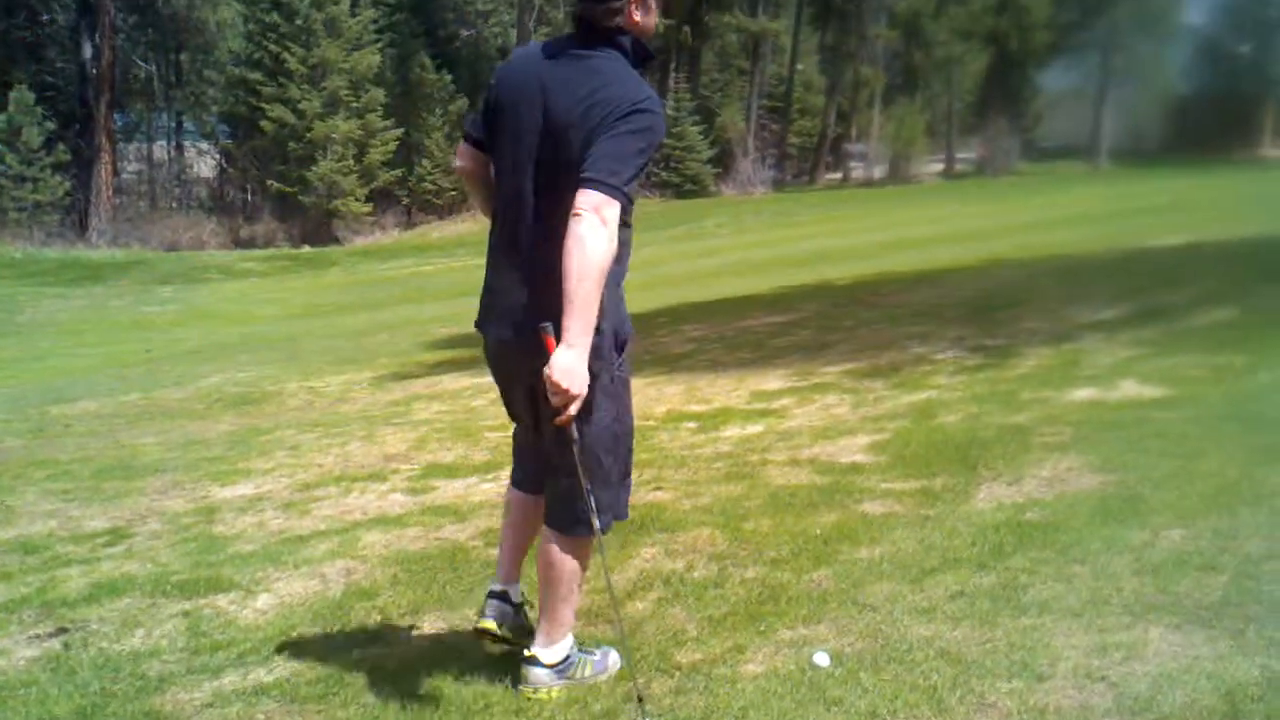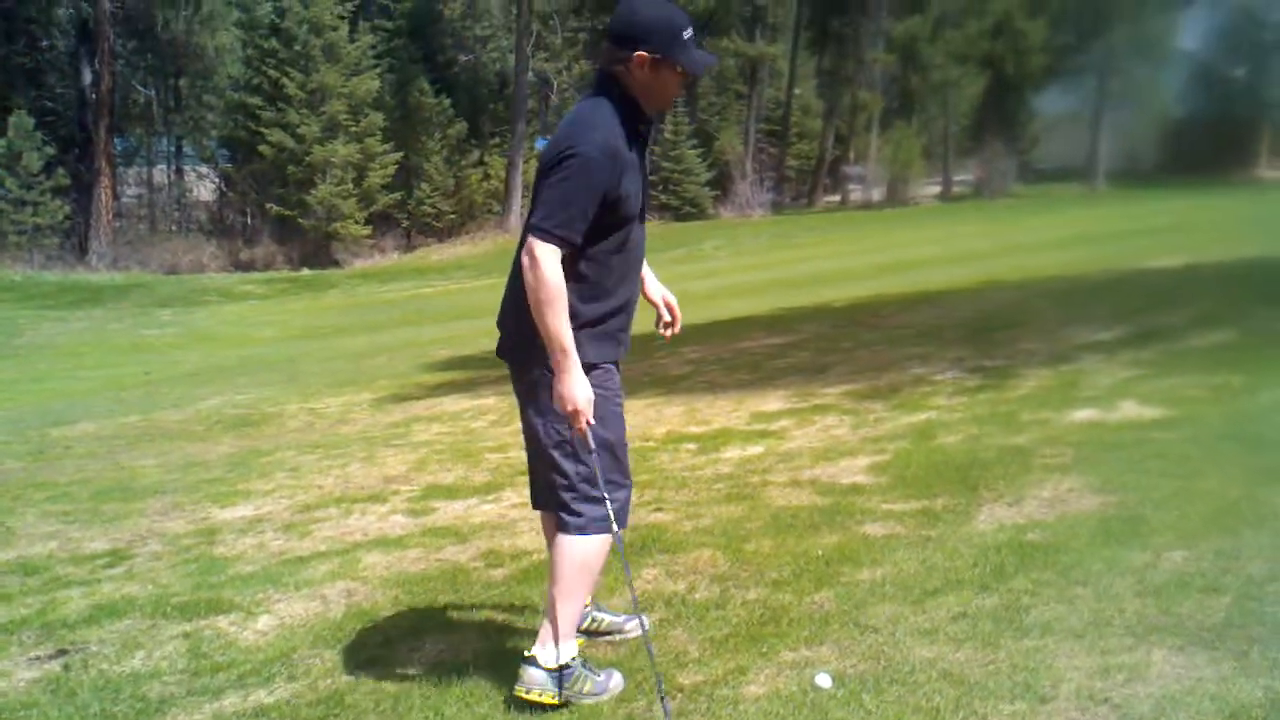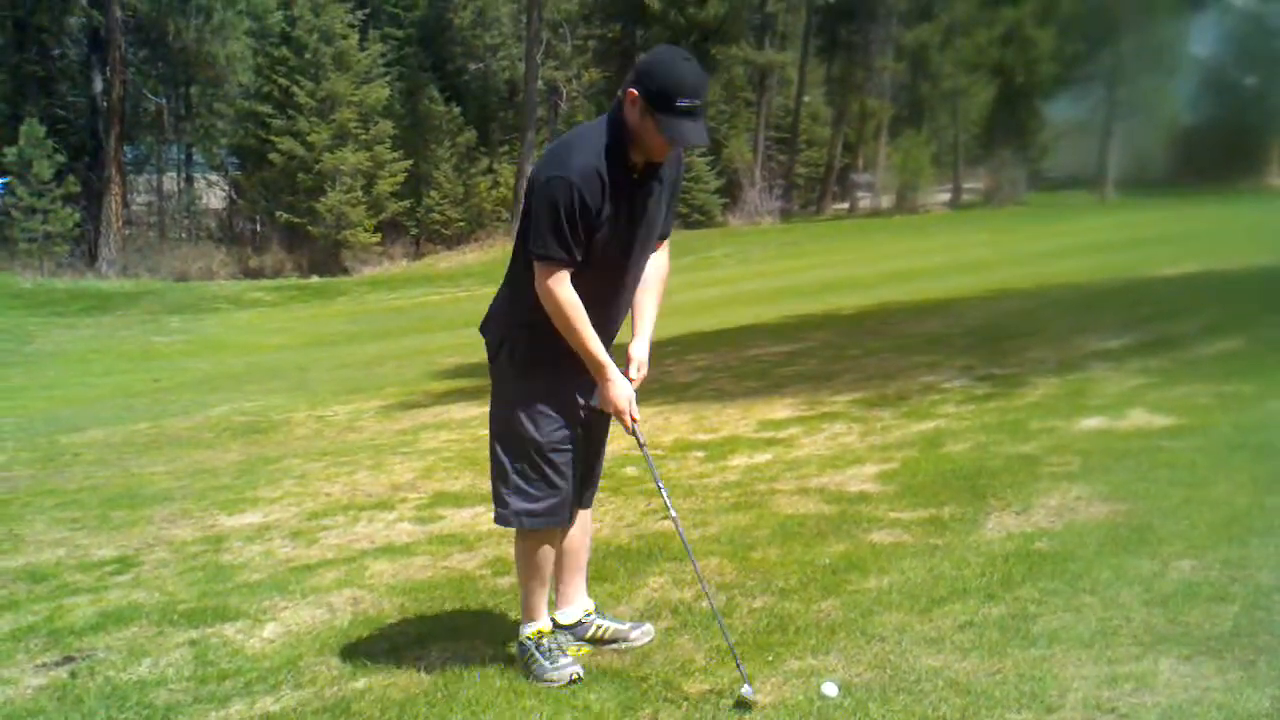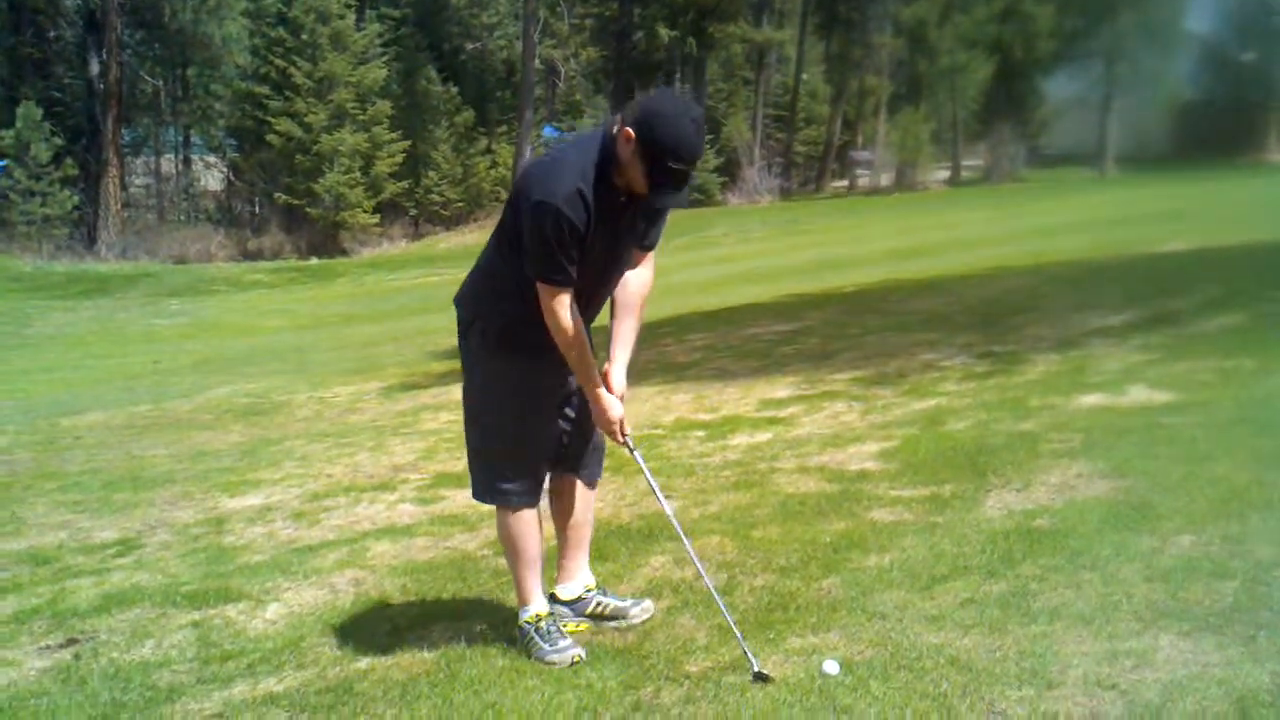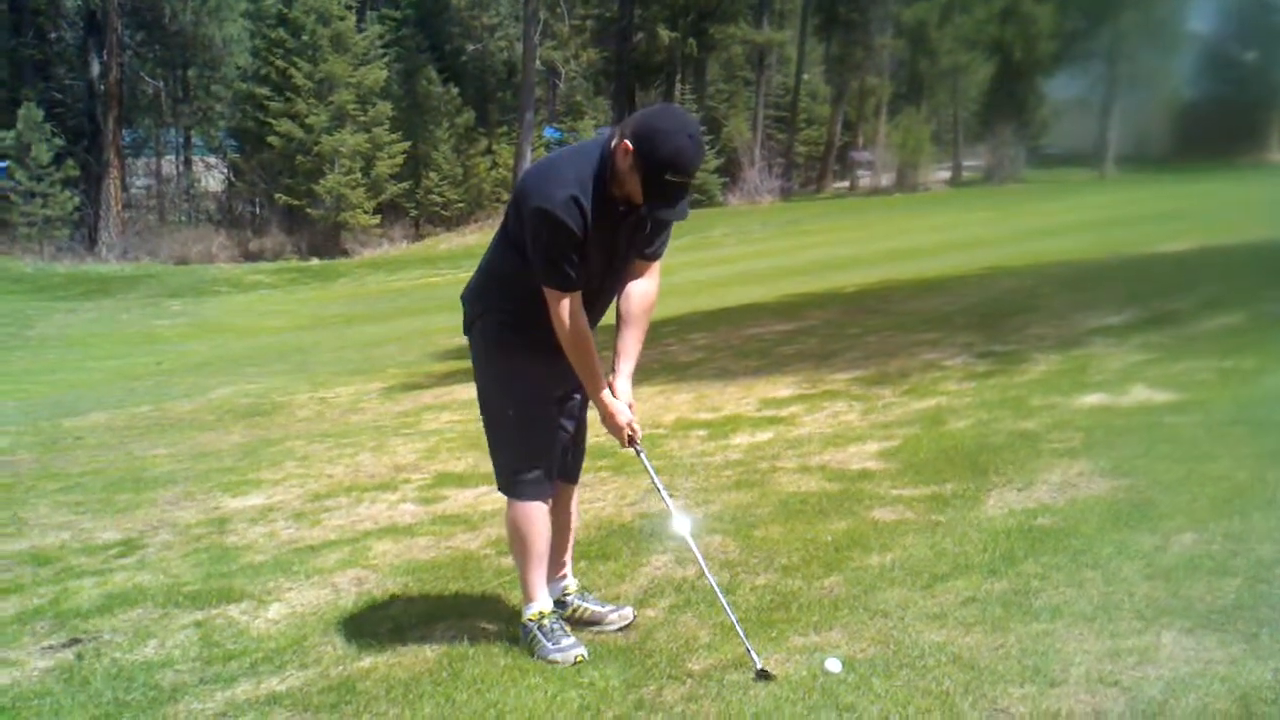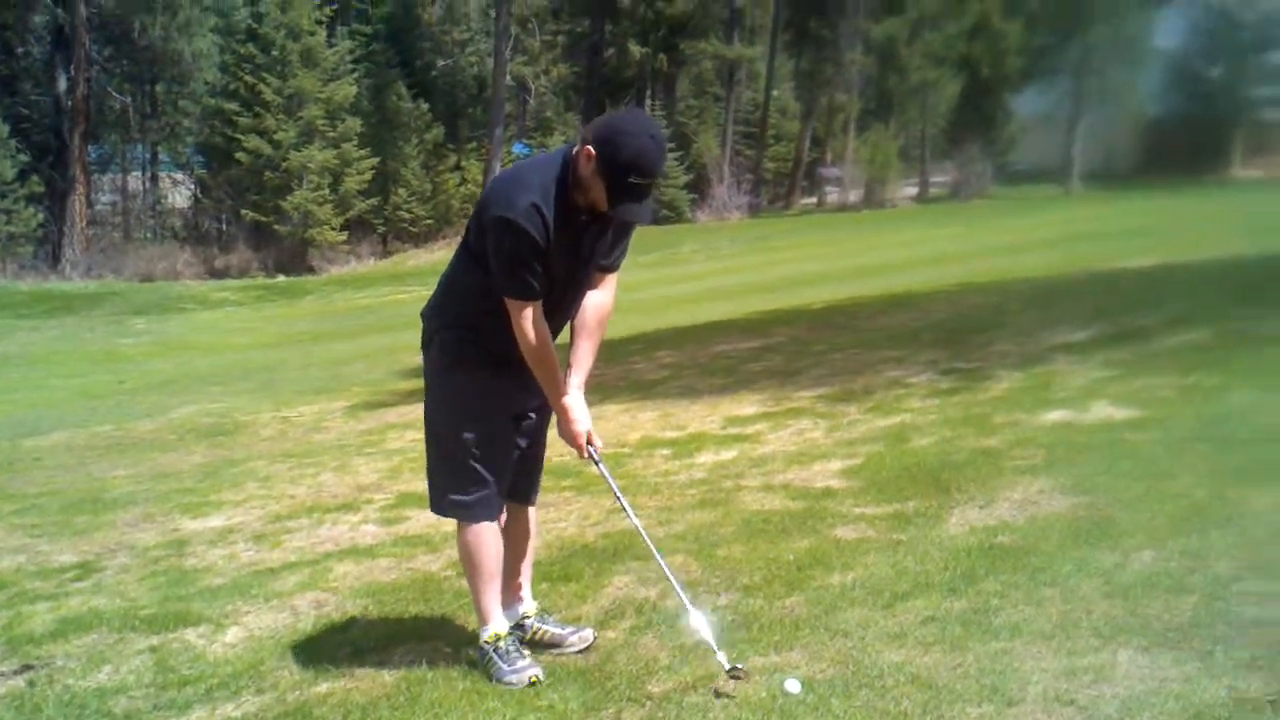
dt=0.4s
person 1, frame 1
left shoulder: (518, 68)
right shoulder: (634, 104)
left elbow: (469, 164)
right elbow: (590, 220)
right wrist: (575, 348)
left hip: (506, 318)
right hip: (572, 332)
left knee: (536, 462)
right knee: (580, 486)
left ankle: (505, 598)
right ankle: (548, 653)
person 1, frame 2
left shoulder: (623, 127)
right shoulder: (594, 145)
right elbow: (539, 258)
left wrist: (648, 280)
right wrist: (568, 371)
left hip: (590, 339)
right hip: (560, 346)
left knee: (570, 484)
right knee: (594, 497)
left ankle: (571, 607)
right ankle: (550, 662)
person 1, frame 3
left shoulder: (663, 161)
right shoulder: (572, 170)
left elbow: (655, 249)
right elbow: (551, 284)
left wrist: (641, 341)
right wrist: (605, 373)
left hip: (588, 347)
right hip: (535, 352)
left knee: (578, 486)
right knee: (541, 491)
left ankle: (573, 613)
right ankle: (535, 630)
person 1, frame 4
left shoulder: (655, 171)
right shoulder: (559, 189)
left elbow: (638, 265)
right elbow: (555, 303)
left wrist: (618, 364)
right wrist: (594, 391)
left hip: (565, 331)
right hip: (505, 334)
left knee: (579, 459)
right knee: (518, 473)
left ankle: (577, 588)
right ankle: (534, 612)
person 1, frame 5
left shoulder: (656, 181)
right shoulder: (557, 196)
left elbow: (643, 275)
right elbow: (564, 308)
left wrist: (623, 377)
right wrist: (602, 397)
left hip: (567, 334)
right hip: (510, 331)
left knee: (563, 468)
right knee: (531, 471)
left ankle: (561, 590)
right ankle: (536, 613)
person 1, frame 6
left shoulder: (617, 194)
right shoulder: (520, 205)
left elbow: (599, 287)
right elbow: (525, 319)
left wrist: (576, 386)
right wrist: (563, 405)
left hip: (527, 353)
right hip: (468, 353)
left knee: (521, 487)
right knee: (478, 492)
left ankle: (521, 612)
right ankle: (493, 632)
